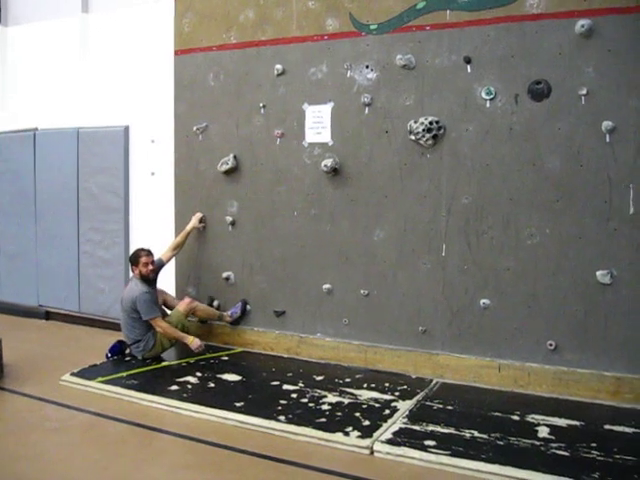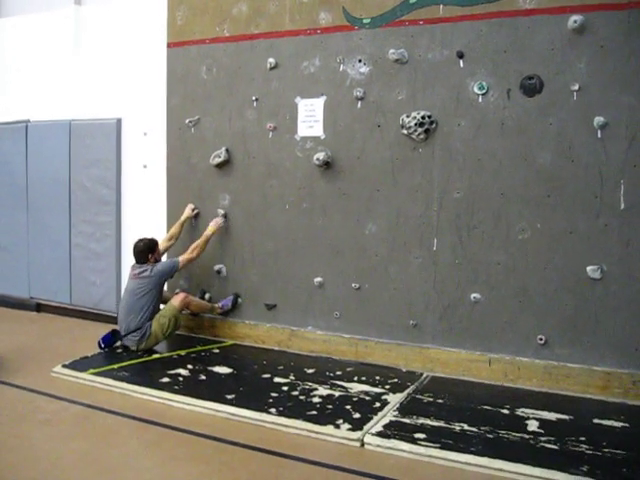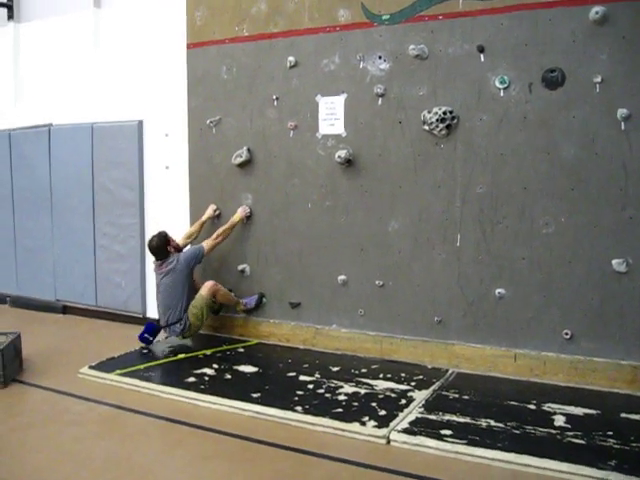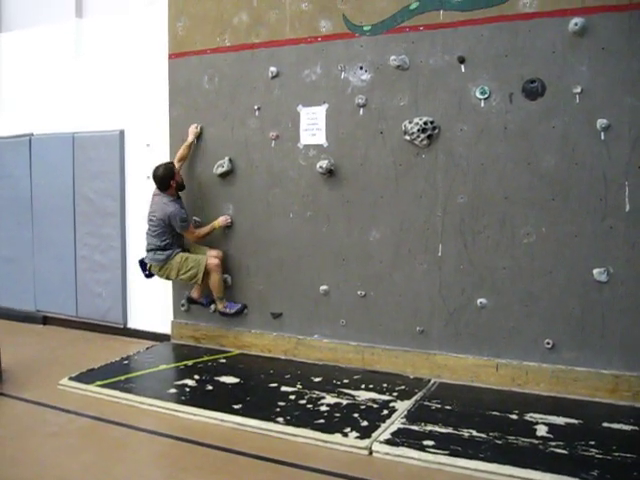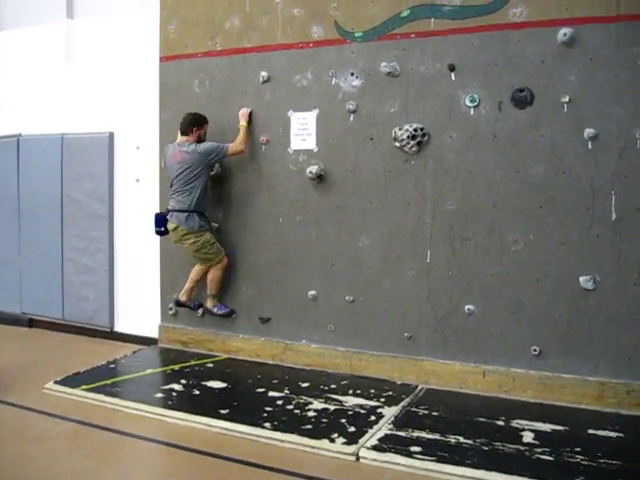
dt=1s
person 1, frame 1
left shoulder: (147, 276)
right shoulder: (141, 293)
left elbow: (172, 251)
right elbow: (160, 326)
left wrist: (190, 227)
right wrist: (189, 339)
left hip: (142, 339)
right hip: (146, 347)
left knee: (159, 294)
right knee: (188, 302)
right ankle: (227, 317)
person 1, frame 2
left shoulder: (138, 268)
right shoulder: (155, 272)
left elbow: (169, 241)
right elbow: (191, 255)
left wrist: (184, 218)
right wrist: (211, 231)
left hip: (128, 335)
right hip: (139, 339)
right knee: (183, 298)
left ankle: (193, 305)
right ankle: (217, 309)
person 1, frame 3
left shoulder: (160, 263)
right shoulder: (181, 261)
left elbow: (187, 238)
right elbow: (216, 239)
left wrist: (205, 217)
right wrist: (237, 218)
left hip: (171, 324)
right hip: (182, 327)
right knee: (211, 285)
left ankle: (213, 303)
right ankle: (241, 305)
person 1, frame 4
left shoulder: (161, 191)
right shoulder: (172, 209)
left elbow: (179, 160)
right elbow: (194, 236)
left wrist: (190, 139)
right wrist: (216, 224)
left hip: (171, 250)
right hip: (163, 261)
left knee: (216, 255)
right knee: (214, 264)
left ankle: (196, 294)
right ankle: (222, 305)
person 1, frame 5
left shoulder: (170, 149)
right shoulder: (202, 151)
right elbow: (239, 147)
left wrist: (180, 135)
right wrist: (243, 123)
left hip: (176, 220)
right hip: (190, 222)
left knee: (207, 260)
right knee: (219, 261)
left ankle: (184, 296)
right ankle: (211, 303)
